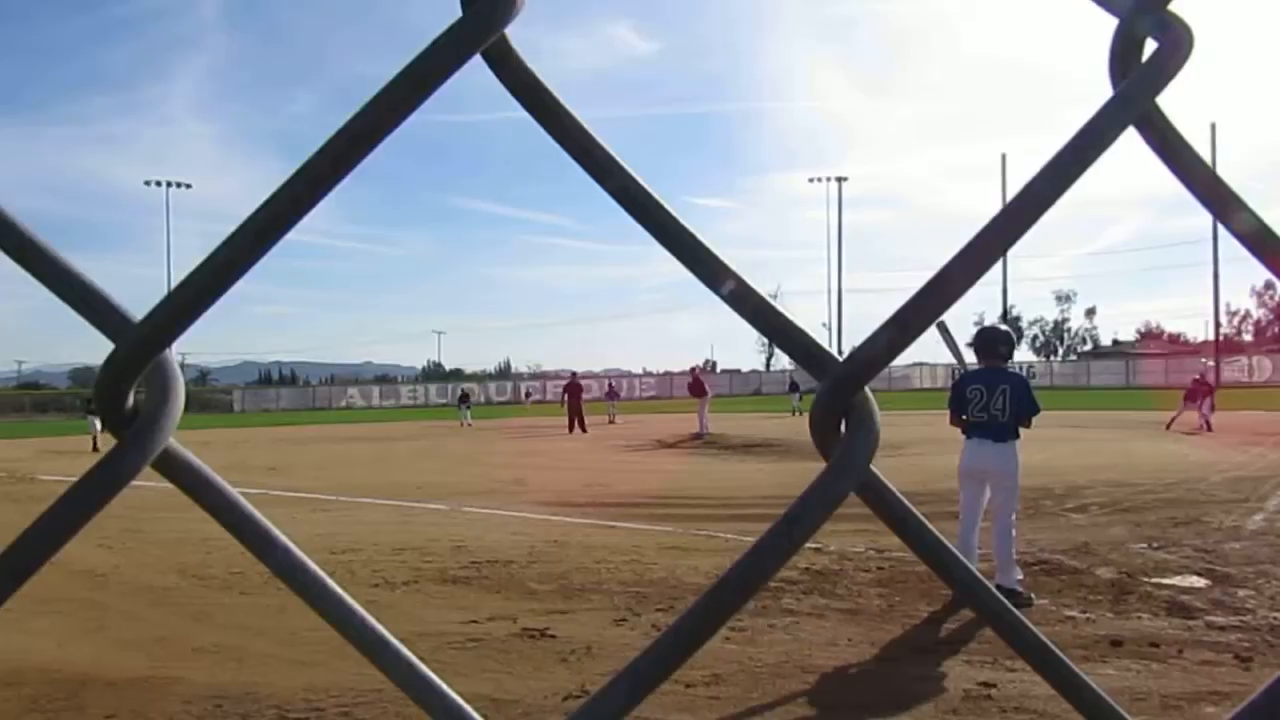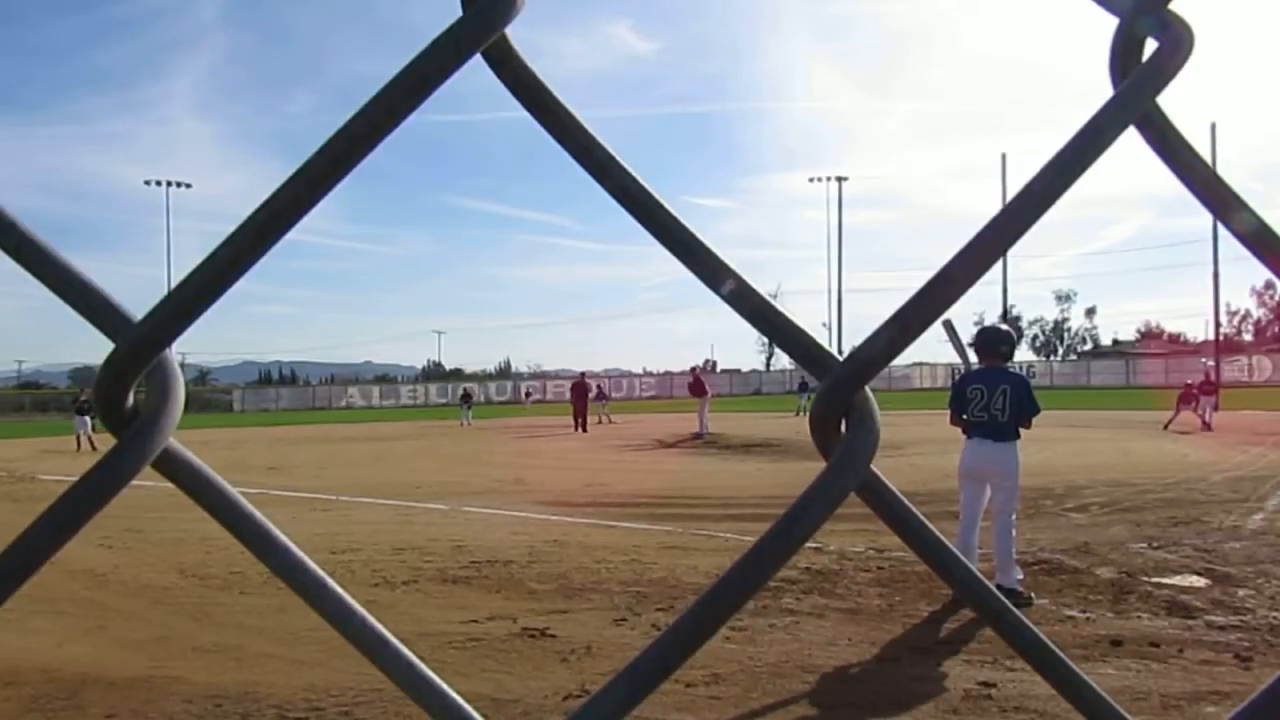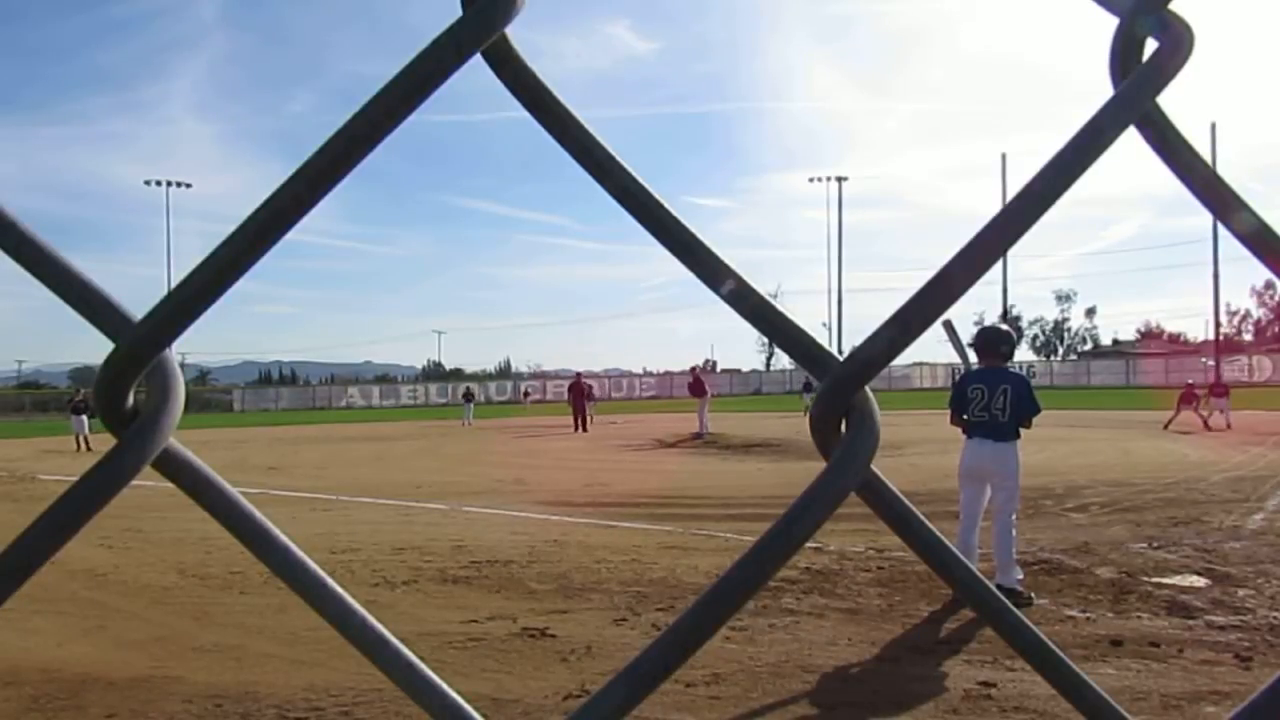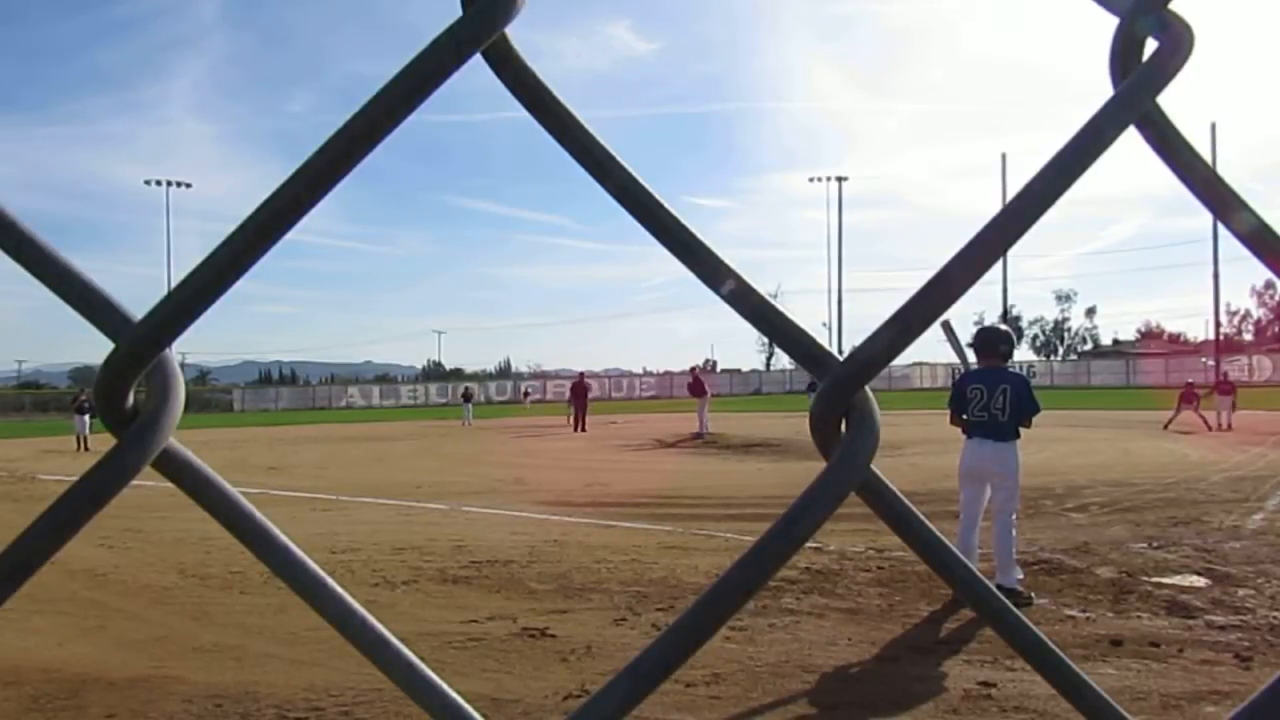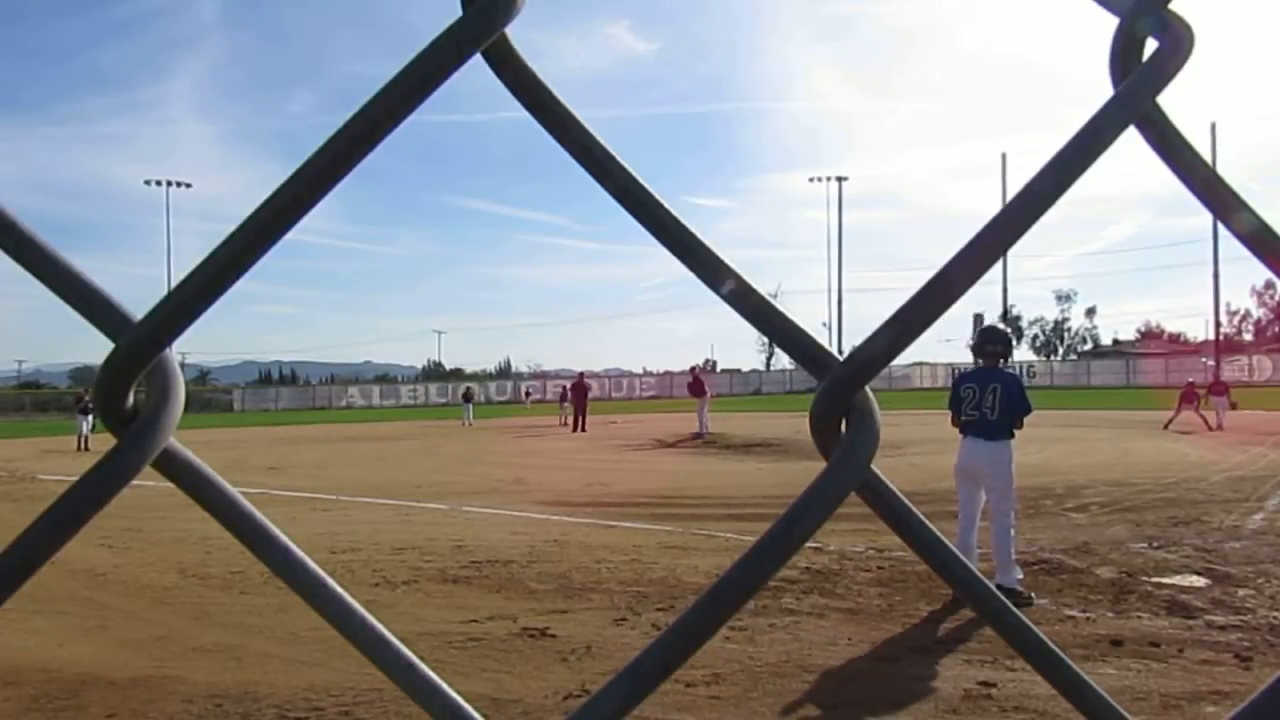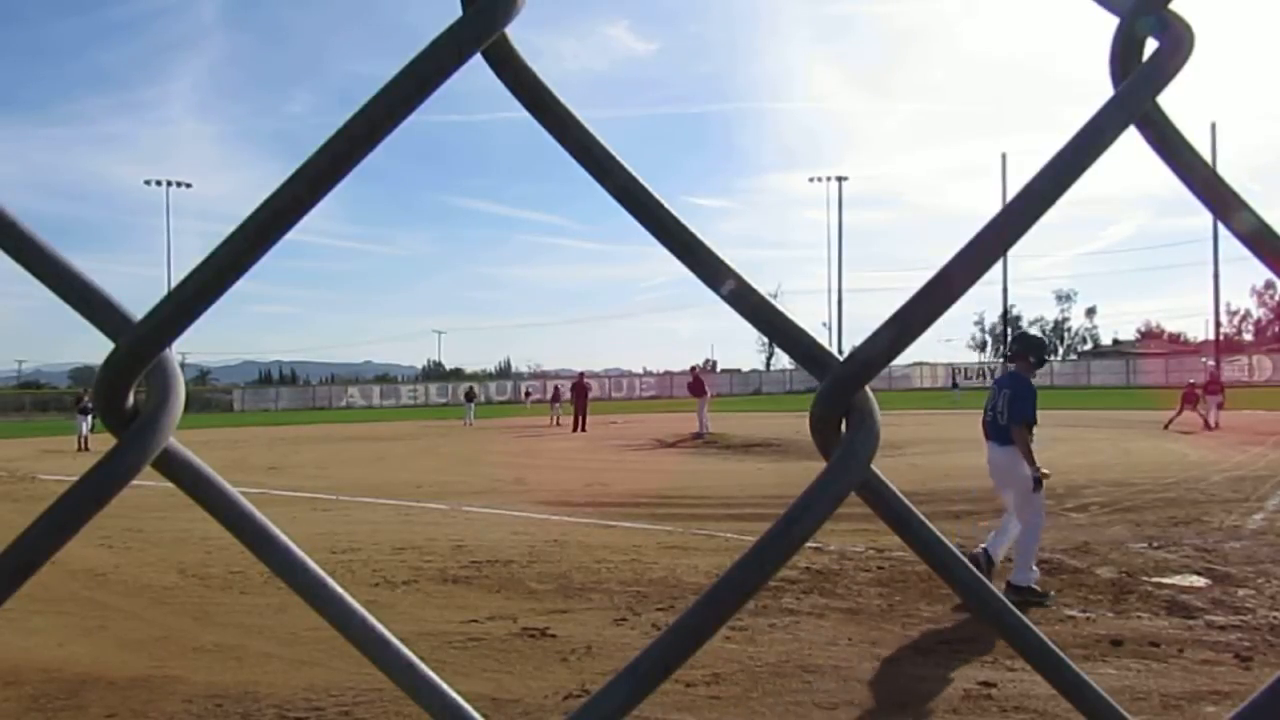
dt=0.7s
person 1, frame 1
left shoulder: (965, 380)
right shoulder: (1017, 382)
left elbow: (954, 420)
right elbow: (1026, 422)
left hip: (972, 452)
right hip: (1003, 453)
left knee: (968, 518)
right knee: (1004, 519)
right ankle: (1006, 583)
person 1, frame 2
left shoulder: (966, 380)
right shoulder: (1017, 382)
left elbow: (955, 419)
right elbow: (1026, 423)
left hip: (973, 452)
right hip: (1004, 453)
left knee: (968, 517)
right knee: (1004, 519)
right ankle: (1006, 583)
person 1, frame 3
left shoulder: (967, 380)
right shoulder: (1017, 381)
left elbow: (955, 419)
right elbow: (1027, 423)
left hip: (973, 451)
right hip: (1004, 452)
left knee: (968, 517)
right knee: (1004, 519)
right ankle: (1006, 583)
person 1, frame 4
left shoulder: (966, 380)
right shoulder: (1017, 381)
left elbow: (954, 419)
right elbow: (1026, 422)
left hip: (973, 451)
right hip: (1003, 452)
left knee: (968, 517)
right knee: (1004, 519)
right ankle: (1006, 583)
person 1, frame 5
left shoulder: (963, 380)
right shoulder: (1010, 381)
left elbow: (955, 421)
right elbow: (1018, 424)
left hip: (968, 450)
right hip: (996, 451)
left knee: (967, 518)
right knee: (1002, 519)
right ankle: (1006, 583)
person 1, frame 6
left shoulder: (999, 382)
right shoulder: (1025, 387)
left elbow: (986, 421)
right elbow: (1019, 432)
right wrist: (1035, 468)
left hip: (994, 453)
right hip: (1014, 456)
left knee: (1016, 516)
right knee: (1032, 520)
left ankle: (985, 556)
right ankle: (1020, 583)
